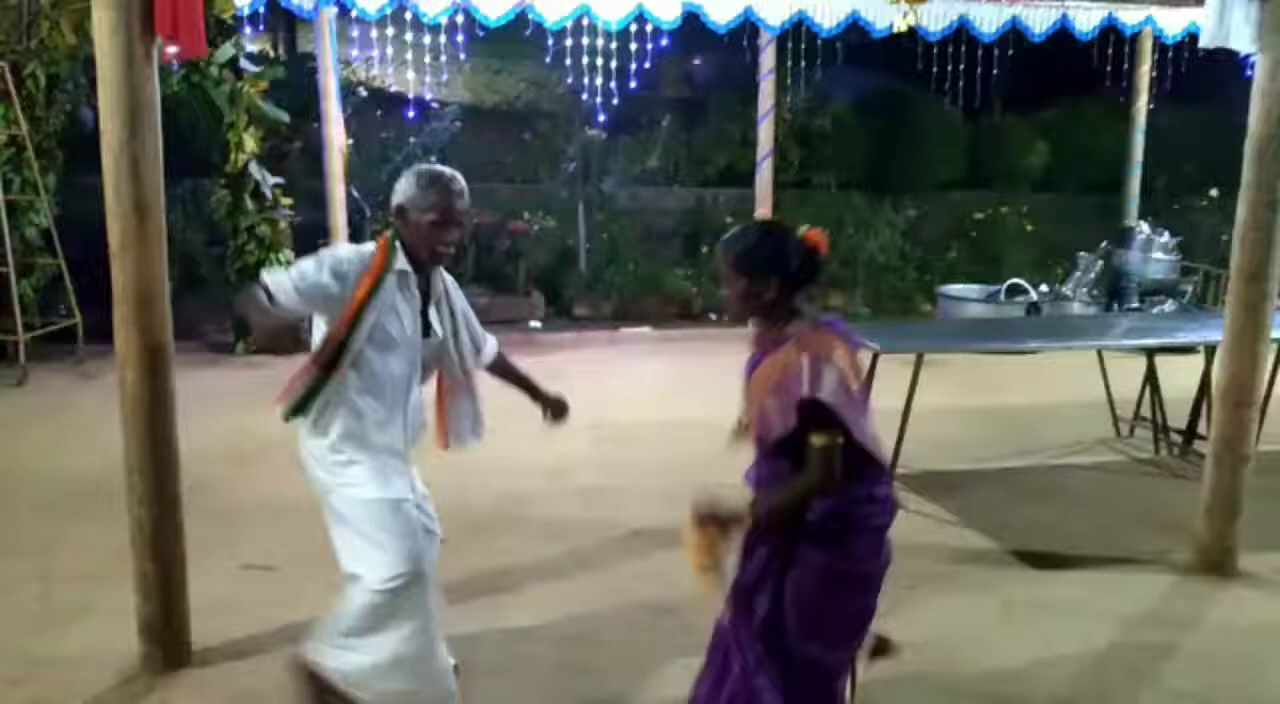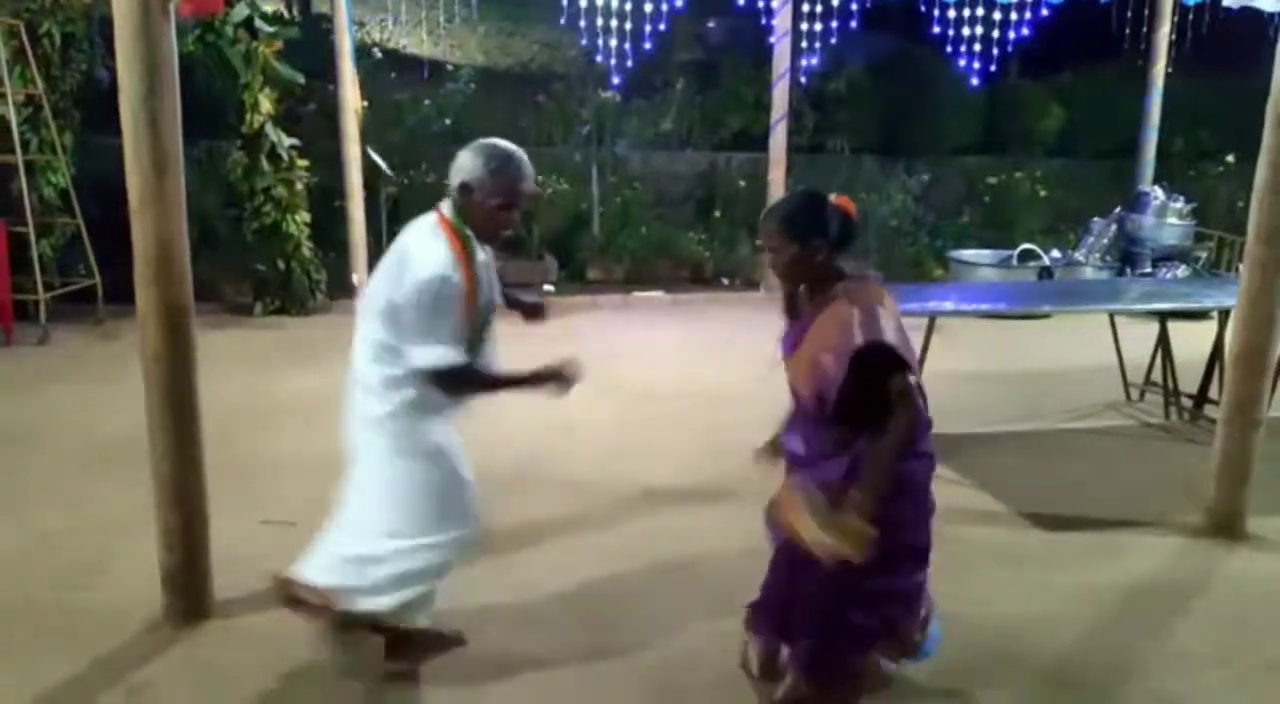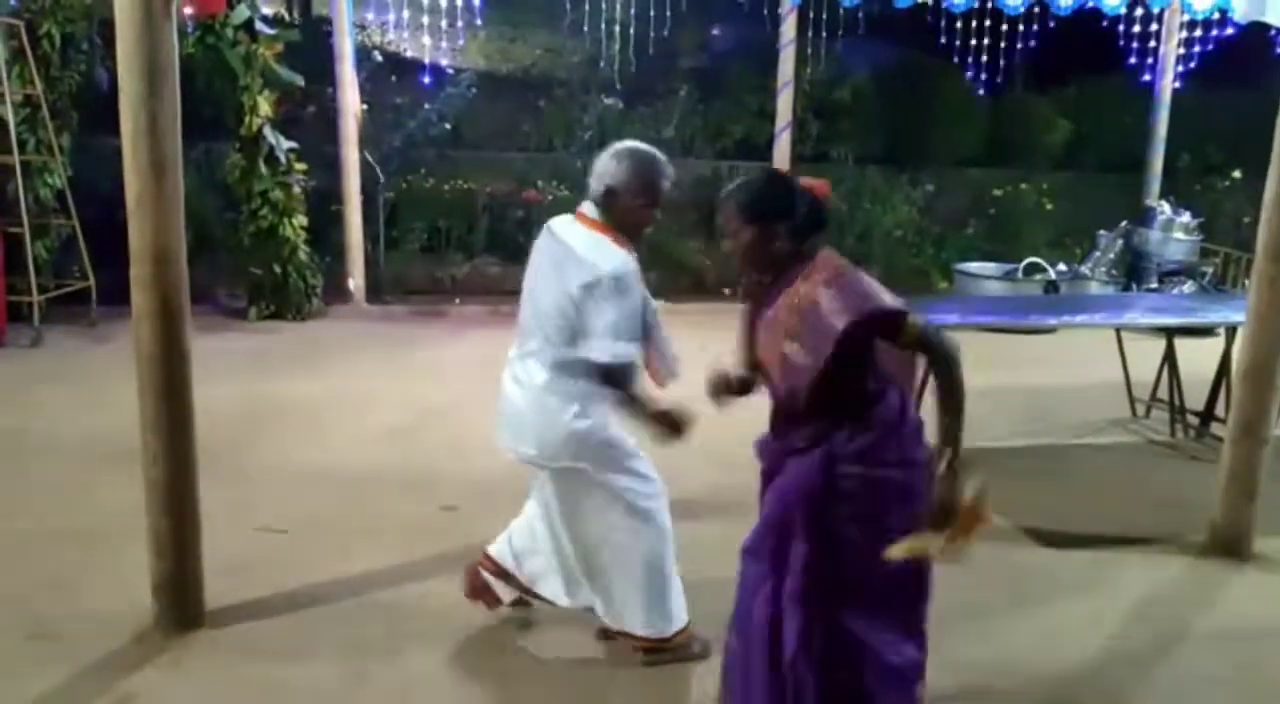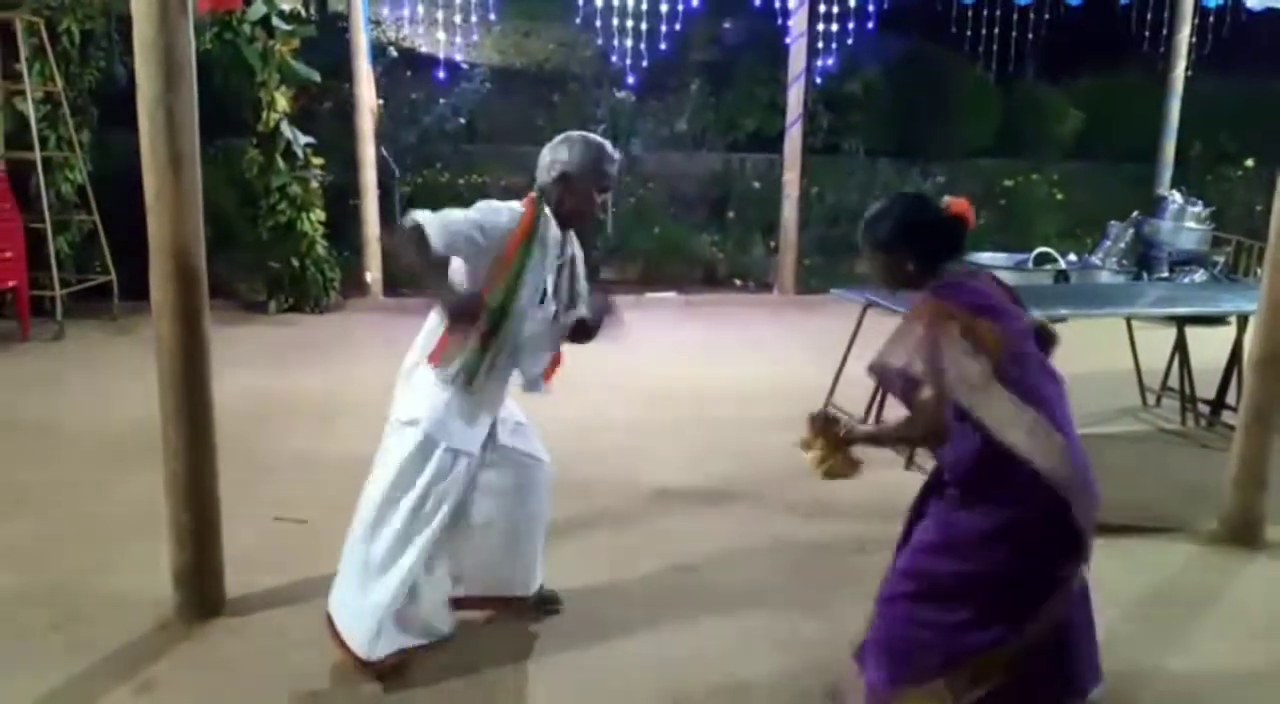
dt=0.7s
person 1, frame 1
left shoulder: (443, 288)
right shoulder: (353, 268)
left elbow: (482, 351)
right elbow: (265, 294)
left wrist: (537, 393)
right wrist: (269, 319)
left hip: (390, 446)
right hip: (345, 446)
left knee: (417, 543)
right knee: (398, 567)
person 1, frame 2
left shoulder: (440, 232)
right shoulder: (436, 271)
right elbow: (447, 376)
left wrist: (515, 303)
right wrist: (538, 378)
left hip: (411, 407)
right hip: (396, 410)
left knee: (436, 516)
right knee: (439, 525)
left ankle: (401, 624)
right ankle: (324, 586)
person 1, frame 3
left shoulder: (559, 233)
right shoulder: (614, 265)
right elbow: (609, 365)
left wrist: (643, 323)
right wrist: (654, 414)
left hip: (531, 404)
right hip: (567, 417)
left knee: (560, 500)
right knee: (639, 506)
left ankle: (495, 574)
right ankle: (657, 632)
person 1, frame 4
left shoulder: (567, 247)
right shoulder: (502, 224)
left elbow: (581, 330)
right elbow: (404, 233)
left wrist: (592, 313)
right wrist: (448, 288)
left hip: (488, 394)
right hip: (441, 391)
left knee: (524, 473)
right knee: (411, 510)
left ankle: (509, 587)
right ankle: (363, 628)
person 2, frame 1
left shoulder: (813, 356)
right shoulder: (769, 335)
left elbow: (824, 474)
left wrist: (737, 516)
left hip: (833, 514)
right hip: (799, 502)
left knee: (802, 631)
right knee: (772, 616)
right ankle: (857, 646)
person 2, frame 2
left shoulder: (862, 309)
right shoulder: (800, 299)
left elbow: (907, 410)
left wrist: (866, 498)
right wrist: (788, 435)
left hip: (873, 462)
right hip: (827, 457)
left knee: (844, 570)
person 2, frame 3
left shoulder: (831, 287)
right shoulder: (762, 289)
left elbow: (938, 352)
right elbow: (759, 371)
left wrist: (950, 467)
right wrist: (731, 382)
left hip: (865, 466)
right hip: (806, 463)
left knee: (858, 604)
right knee: (781, 592)
person 2, frame 4
left shoulder: (931, 317)
right shoulder: (980, 285)
left elbow: (931, 427)
right elbow: (1044, 340)
left wrist: (850, 434)
left hip: (1002, 482)
right hip: (1043, 469)
left knee: (923, 600)
right knee: (1034, 596)
